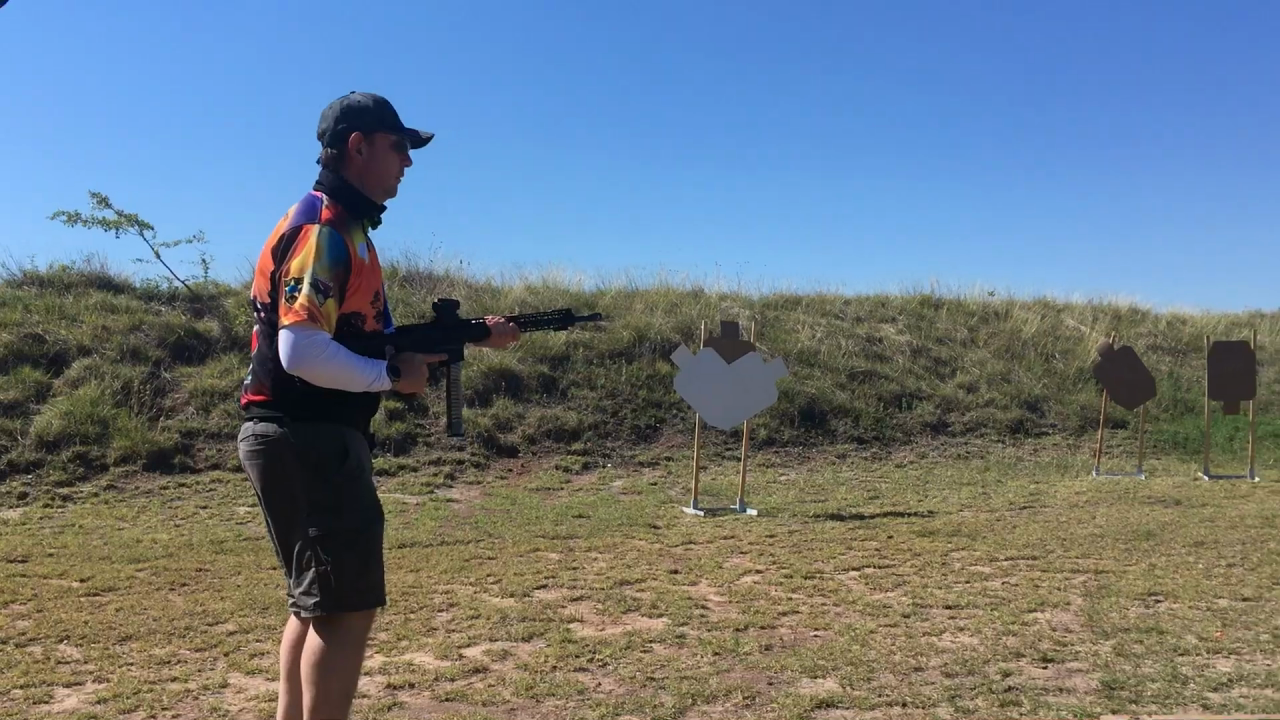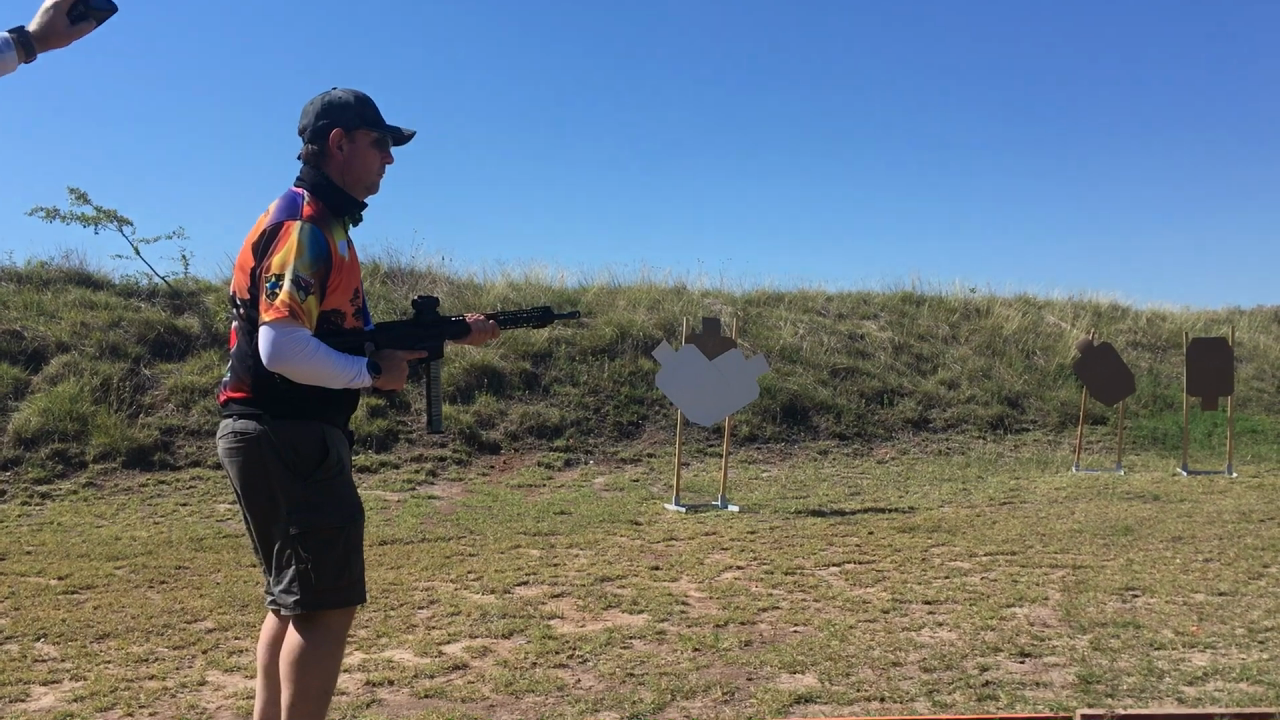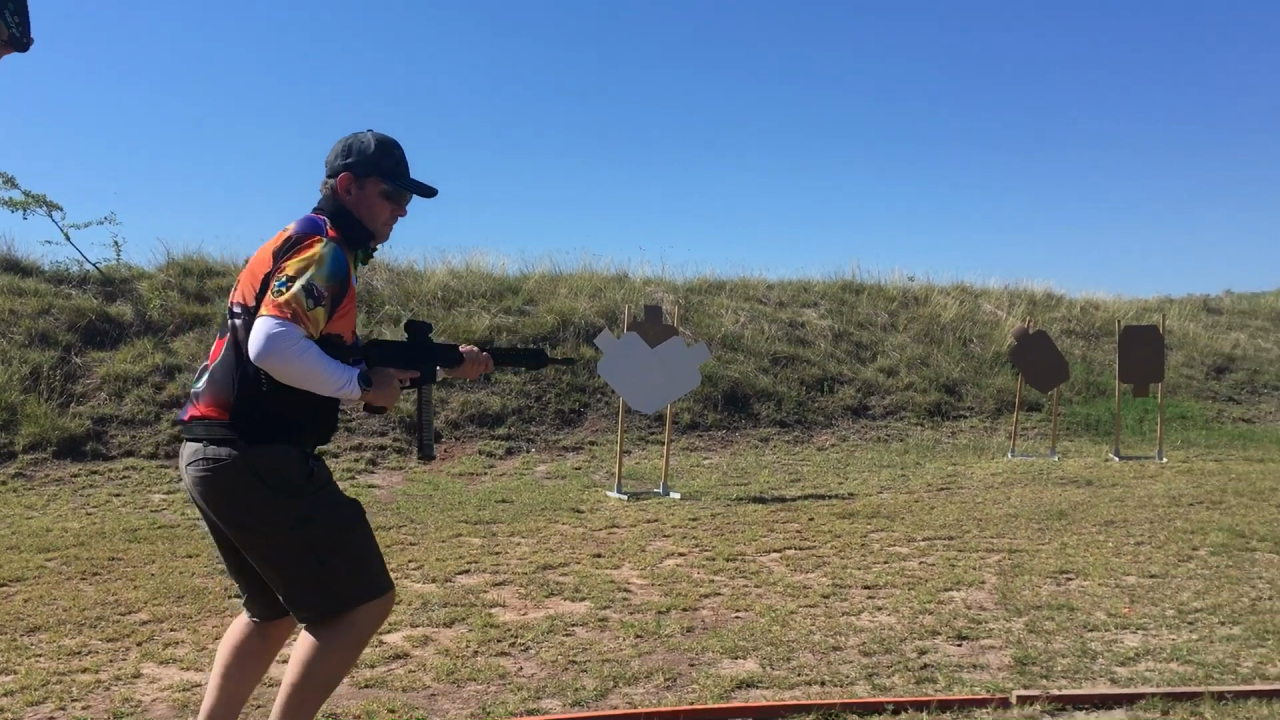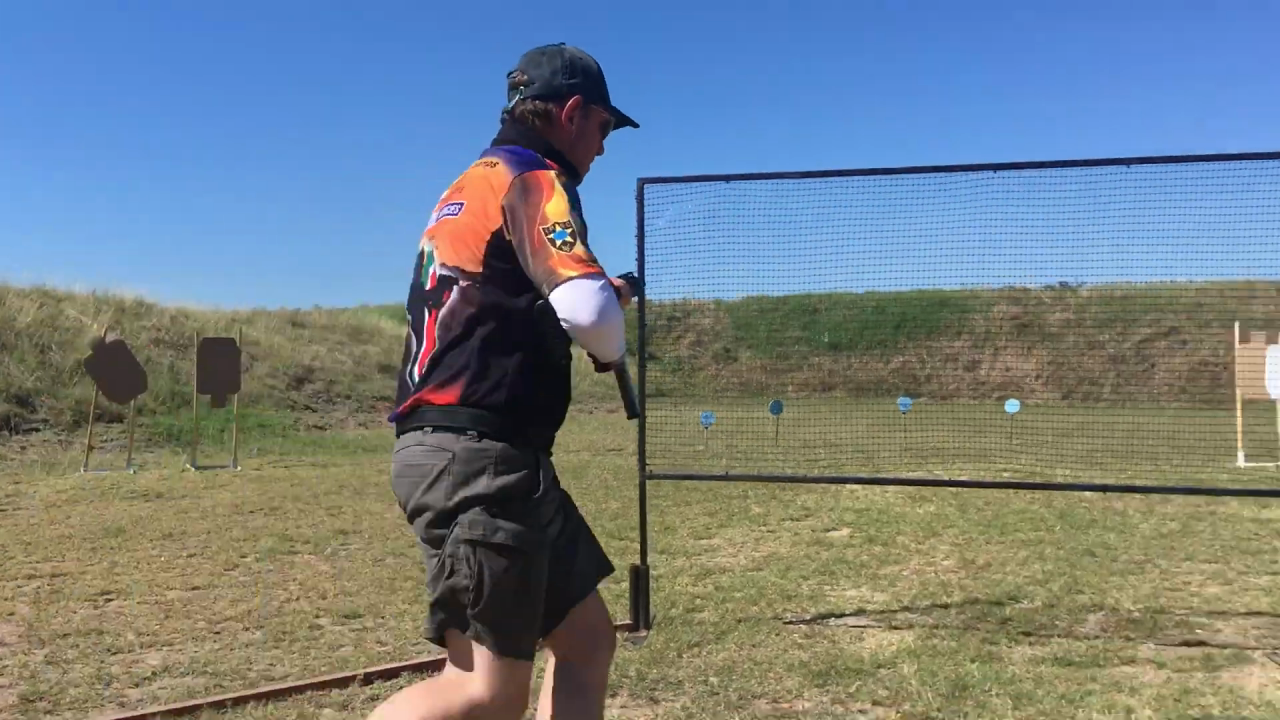
dt=1s
person 1, frame 1
left shoulder: (346, 228)
right shoulder: (321, 227)
left elbow: (365, 338)
right elbow: (302, 353)
left wrist: (472, 337)
right wrist: (393, 376)
left hip: (306, 442)
right hip: (307, 442)
left knee: (316, 602)
right knee: (346, 607)
person 1, frame 2
left shoulder: (326, 225)
right shoulder: (302, 225)
left elbow: (350, 336)
right elbow: (282, 350)
left wrist: (452, 334)
right wrist: (374, 374)
left hip: (282, 439)
right hip: (288, 439)
left knee: (294, 599)
right knee: (327, 604)
person 1, frame 3
left shoulder: (315, 251)
right shoulder: (325, 248)
left elbow: (324, 358)
right elbow: (272, 346)
left wrist: (444, 365)
right wrist: (362, 385)
left hip: (222, 455)
right hip: (255, 458)
left knee: (276, 610)
right knee: (359, 604)
person 1, frame 4
left shoulder: (479, 183)
right shoulder: (531, 181)
right elbow: (584, 309)
left wrist: (603, 294)
right wrist: (609, 345)
left hip: (468, 456)
right hip: (478, 459)
left knee: (588, 635)
